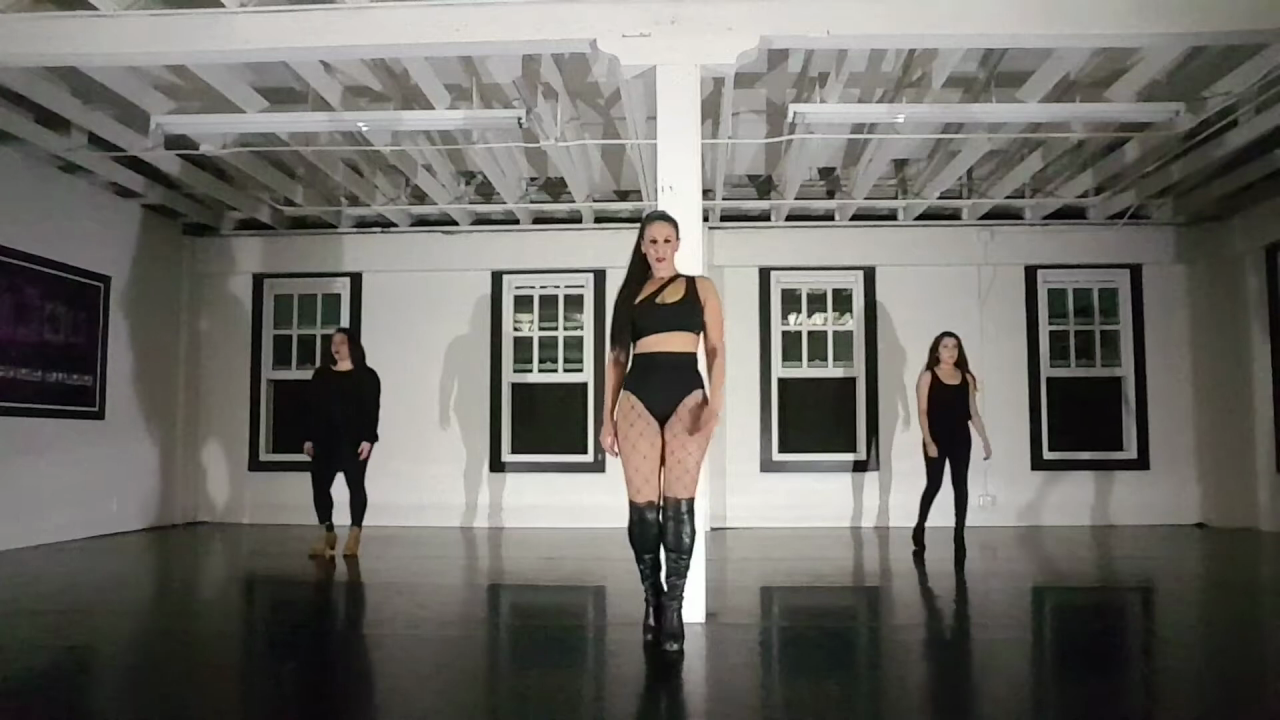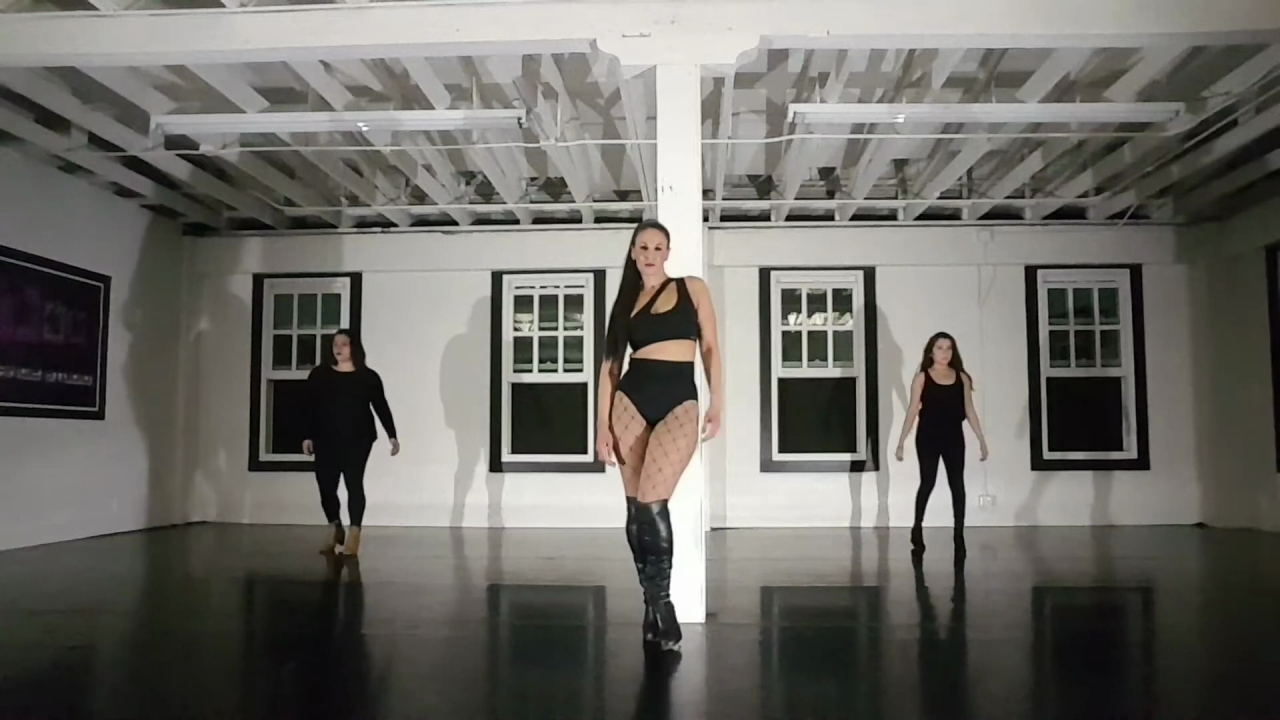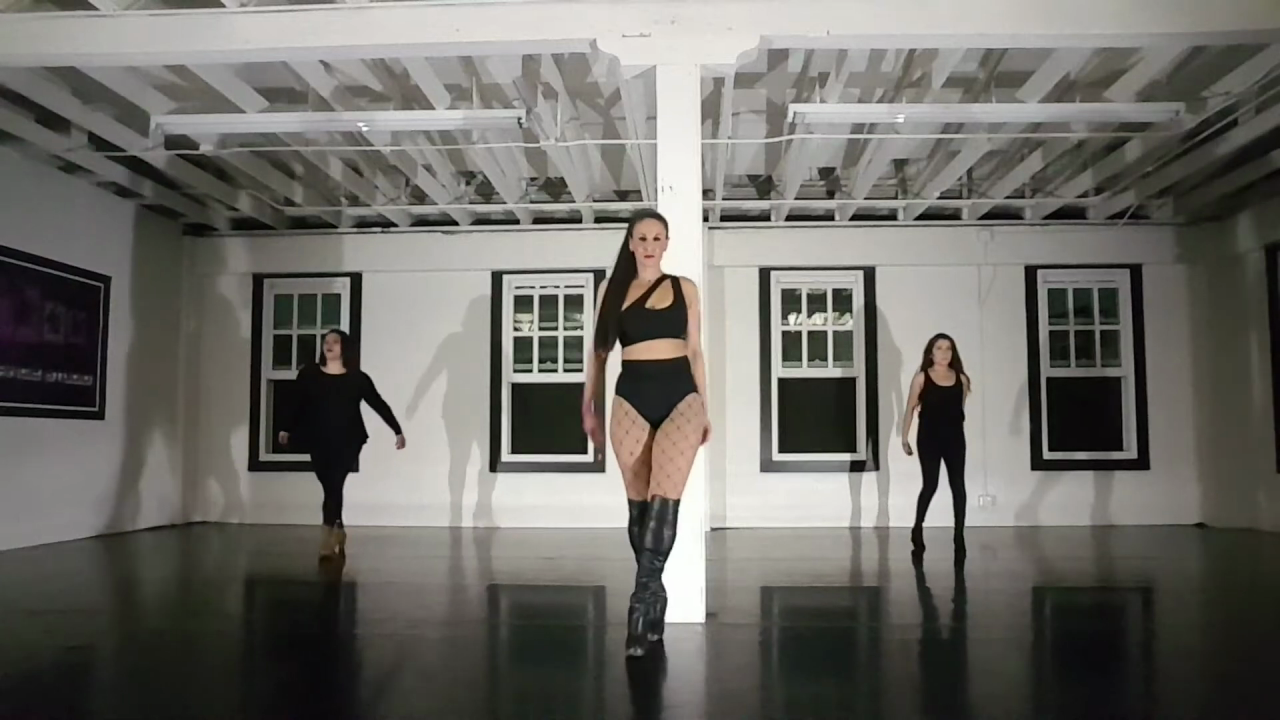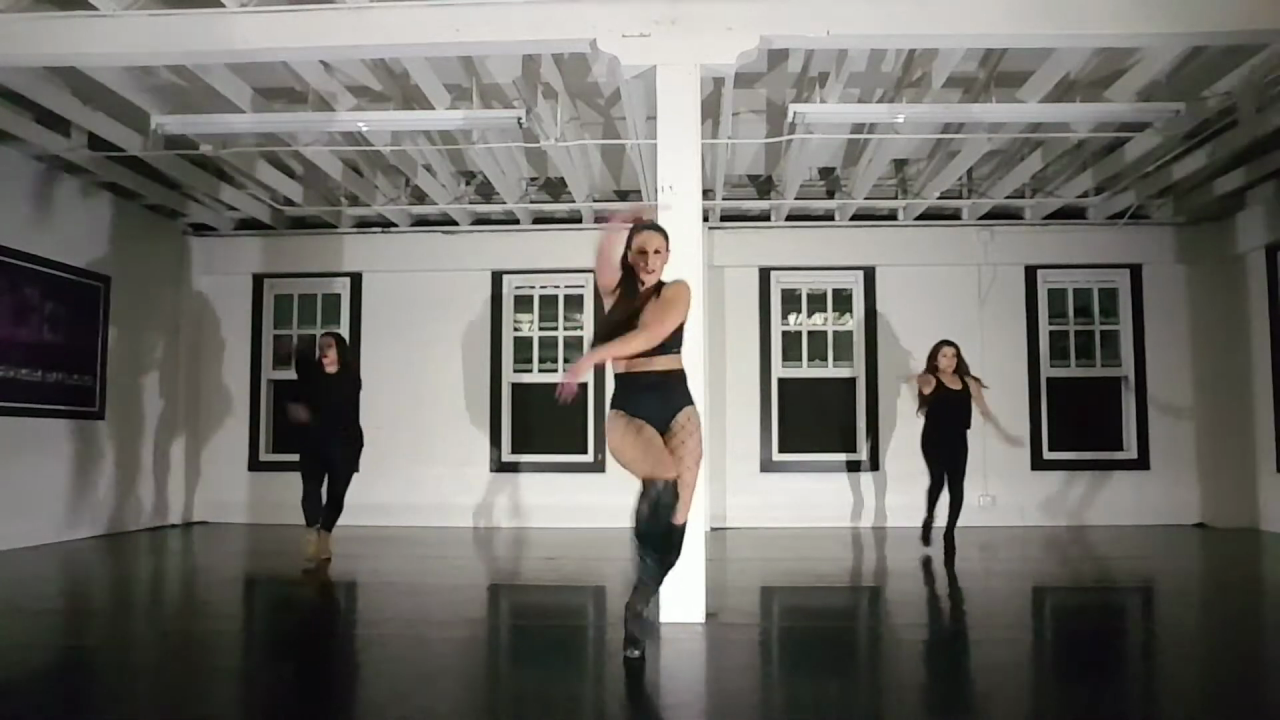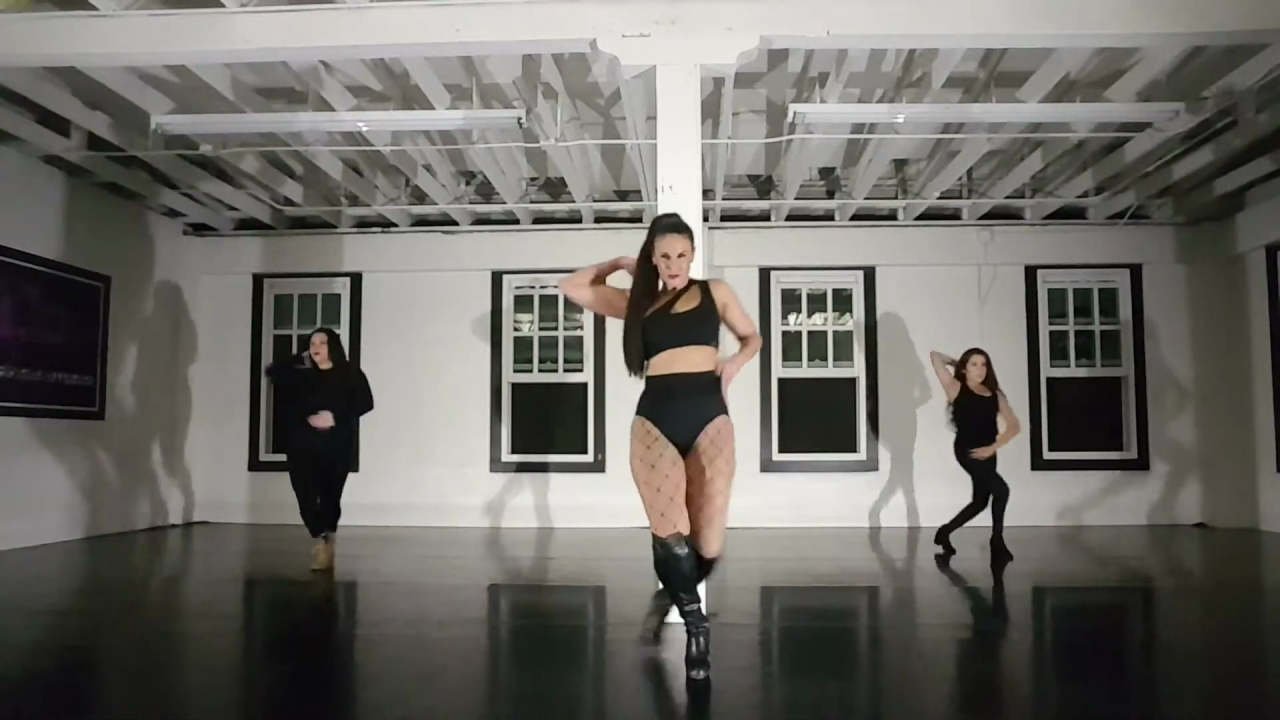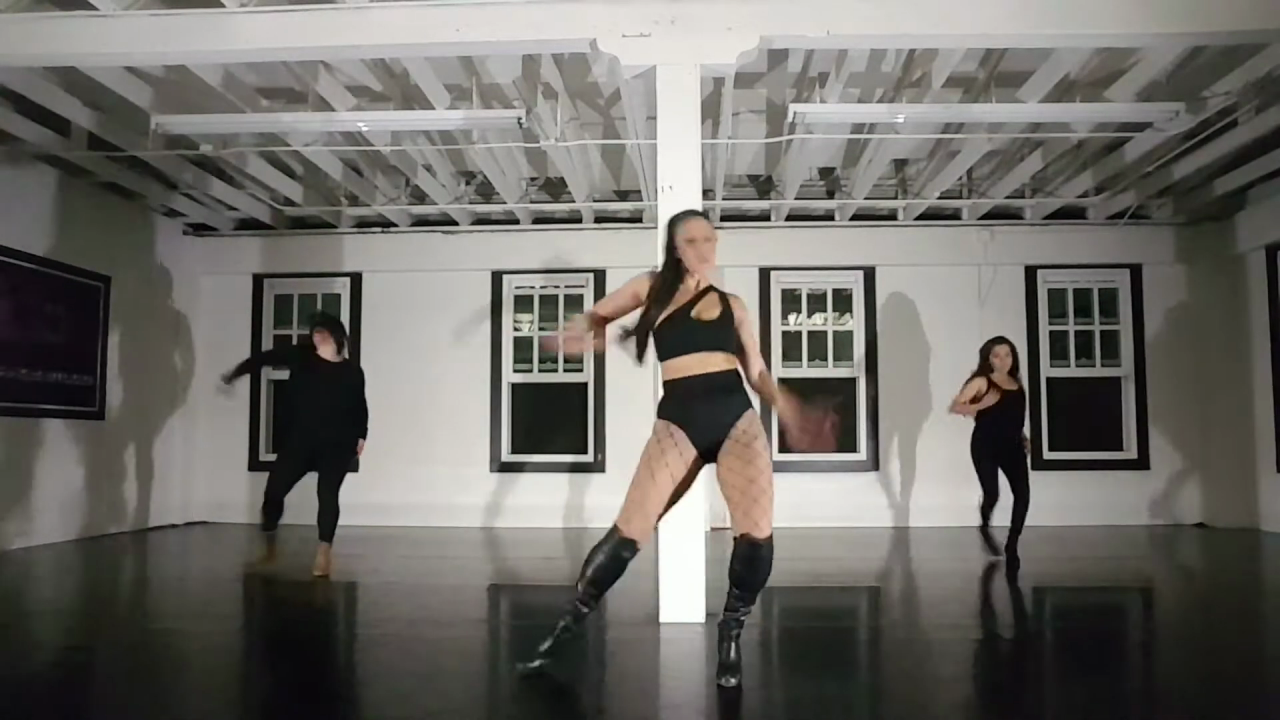
dt=0.5s
person 1, frame 1
left shoulder: (700, 287)
right shoulder: (630, 292)
left elbow: (716, 348)
right elbow: (616, 357)
left wrist: (715, 400)
right wrist: (607, 416)
left hip: (687, 394)
right hip: (638, 397)
left knee: (680, 504)
right knee: (643, 503)
left ankle: (673, 606)
right ankle: (652, 598)
person 1, frame 2
left shoulder: (692, 288)
right shoulder: (625, 301)
left elbow: (710, 347)
right elbow: (611, 365)
left wrist: (716, 402)
right wrist: (603, 425)
left hip: (679, 401)
right hip: (632, 401)
left knee: (653, 501)
right knee: (636, 506)
left ankle: (662, 603)
right ankle: (651, 603)
person 1, frame 3
left shoulder: (684, 288)
right shoulder: (613, 289)
right elbow: (600, 351)
left wrist: (704, 407)
right wrist: (588, 407)
left hip: (678, 398)
right hip: (631, 400)
left knee: (664, 500)
right knee: (640, 505)
left ankle: (642, 602)
right ankle: (654, 594)
person 1, frame 4
left shoulder: (677, 292)
right shoulder: (615, 290)
left elbow: (652, 333)
right elbow: (608, 241)
left wrist: (591, 357)
left hip: (677, 409)
right hip: (626, 411)
left knee: (674, 522)
right knee: (663, 480)
left ankle: (638, 609)
right ankle: (644, 568)
person 1, frame 5
left shoulder: (714, 291)
right shoulder: (635, 301)
left elbow: (752, 336)
right elbow: (572, 287)
left wrist: (735, 361)
right wrist: (620, 264)
left hip: (709, 418)
right hip: (654, 421)
left knee: (707, 545)
right knee: (670, 535)
left ankle: (667, 598)
right ankle: (696, 625)
person 1, frame 6
left shoulder: (730, 301)
right shoulder: (652, 287)
left elbow: (755, 369)
right elbow: (597, 317)
left wrist: (791, 411)
right wrist: (579, 333)
left hip: (735, 416)
right hip: (678, 421)
left knee: (756, 535)
right knee: (629, 531)
left ankle: (730, 630)
right ankle: (570, 624)
person 2, frame 1
left shoulder: (366, 375)
right shoulder: (321, 374)
left elbow: (372, 410)
right elbow: (314, 408)
left wrist: (368, 438)
right wrist: (310, 438)
left hip: (354, 440)
right hip: (326, 440)
left knee: (356, 485)
right knee: (320, 485)
left ankle: (354, 535)
right ankle: (328, 535)
person 2, frame 2
left shoulder: (368, 377)
right shoulder: (320, 374)
left elbow: (381, 407)
right elbow: (312, 407)
left wrist: (392, 436)
right wrist: (309, 436)
left hip: (357, 439)
right hip: (326, 439)
left knee: (354, 484)
right knee: (325, 486)
left ankle: (354, 534)
right ankle: (334, 530)
person 2, frame 3
left shoulder: (357, 378)
right shoulder: (308, 374)
left elbow: (379, 405)
right elbow: (298, 405)
left wrist: (397, 431)
right wrist: (287, 429)
left hip: (347, 441)
right hip: (318, 441)
left knee: (334, 484)
right knee: (329, 487)
left ankle: (327, 534)
right ankle: (338, 531)
person 2, frame 4
left shoulder: (350, 378)
right shoulder: (310, 373)
left elbow: (338, 404)
right elbow: (300, 359)
left wrist: (309, 411)
left hip: (345, 445)
right hip: (314, 443)
left knee: (336, 494)
right knee: (311, 489)
left ankle: (324, 536)
right ankle: (313, 536)
person 2, frame 5
left shoulder: (349, 373)
right shoulder: (301, 374)
left elbow: (366, 403)
right elbow: (273, 372)
left wrist: (335, 416)
right wrist: (300, 358)
left hip: (336, 448)
right hip: (301, 447)
left knee: (329, 499)
right knee: (306, 497)
left ankle: (327, 537)
right ankle: (322, 543)
person 2, frame 6
left shoulder: (352, 371)
right shoulder: (301, 357)
left elbow: (360, 406)
right elbow: (264, 357)
left wrist: (360, 436)
right wrist: (234, 374)
left hip: (337, 444)
right hip: (299, 440)
left knee: (328, 495)
right knee: (274, 488)
left ankle: (324, 552)
right ankle: (268, 539)
person 3, frame 1
left shoulder: (967, 378)
right shoulder: (928, 376)
left elbow: (973, 412)
right elbow: (922, 411)
left wrist: (985, 439)
right wrist: (928, 440)
left hip: (961, 437)
right hip: (937, 438)
left knee: (960, 486)
right knee: (934, 484)
left ankle: (959, 536)
right ankle: (919, 528)
person 3, frame 2
left shoulder: (962, 378)
right shoulder: (922, 378)
left elbow: (969, 411)
right elbow: (913, 410)
left wrist: (981, 440)
right wrist: (901, 441)
left hip: (954, 437)
right hip: (928, 437)
left knee: (957, 485)
right knee: (927, 484)
left ankle: (959, 536)
right ankle: (917, 529)
person 3, frame 3
left shoulder: (961, 379)
right shoulder: (921, 378)
right elbow: (911, 408)
right wrist: (904, 437)
left hip: (954, 437)
right hip: (929, 438)
left knee: (958, 485)
right knee: (930, 485)
left ankle: (959, 536)
right ankle: (917, 530)
person 3, frame 4
left shoulder: (968, 382)
right shoulder: (930, 381)
left elbow: (983, 409)
right elbow: (921, 380)
left wrist: (1003, 432)
right wrist: (919, 380)
left hip: (958, 440)
right hip: (933, 439)
left knee: (957, 488)
right knee: (937, 482)
left ankle: (950, 533)
right ankle: (928, 520)
person 3, frame 5
left shoulder: (995, 395)
right shoulder: (956, 388)
left elbow: (1014, 426)
right elbow: (934, 356)
left wrist: (993, 447)
right wrist: (955, 363)
left hip: (985, 451)
right hip: (966, 449)
left knee: (981, 500)
right knee: (1001, 489)
left ankle: (945, 532)
right ankle: (997, 541)
person 3, frame 6
left shoulder: (1017, 383)
right shoulder: (982, 382)
right elbow: (955, 407)
left wrist: (1022, 436)
right wrist: (981, 405)
left hip: (1012, 445)
right hip: (985, 443)
left knee: (1023, 494)
right knee: (992, 494)
left ankle: (1011, 546)
right ankle: (985, 529)
